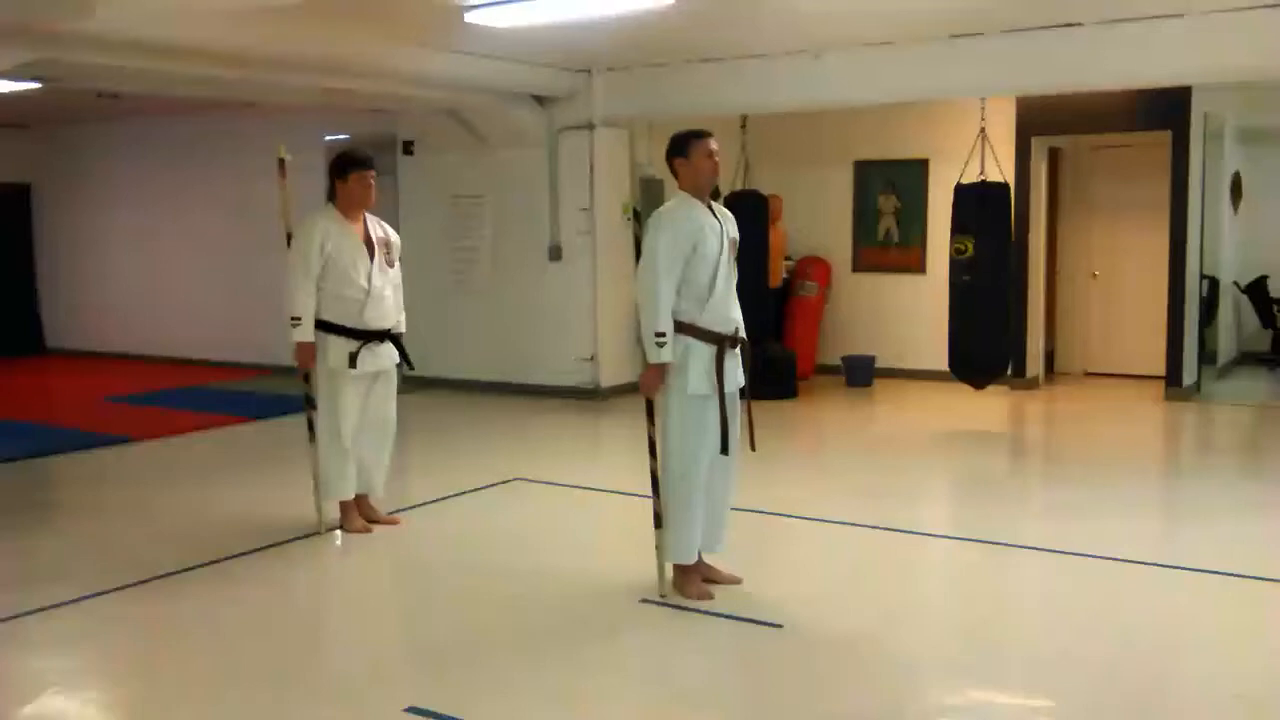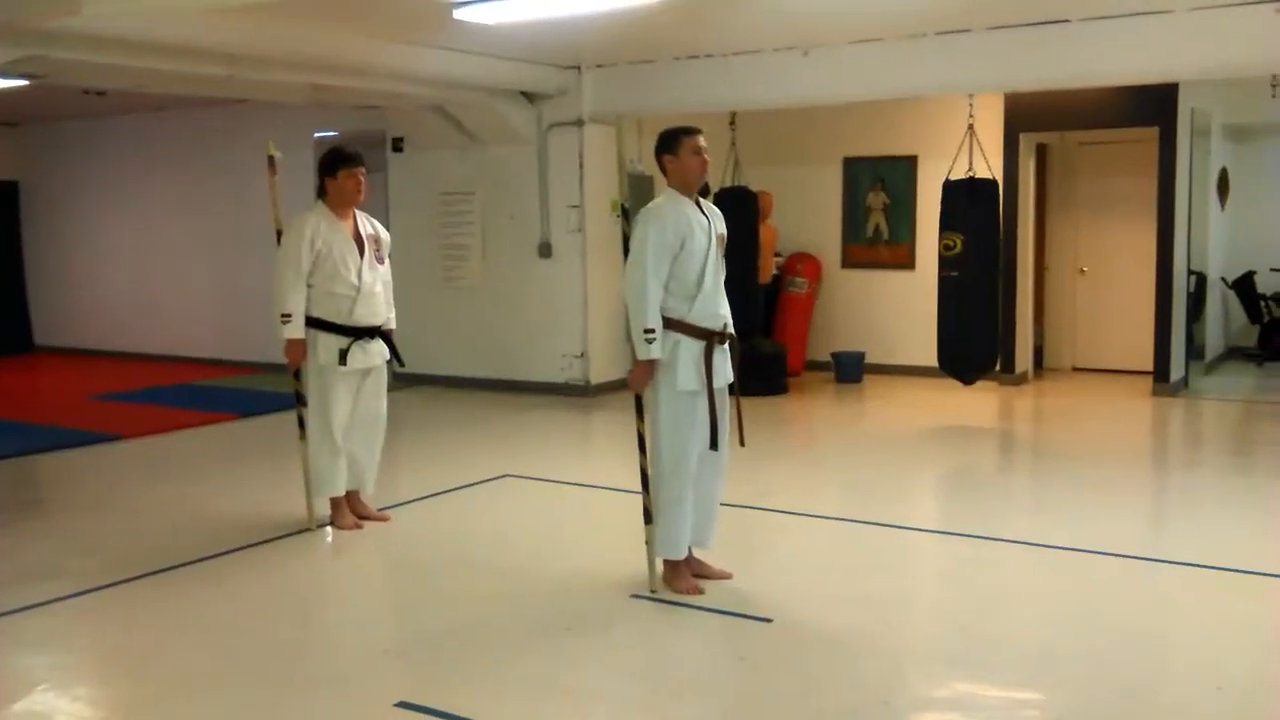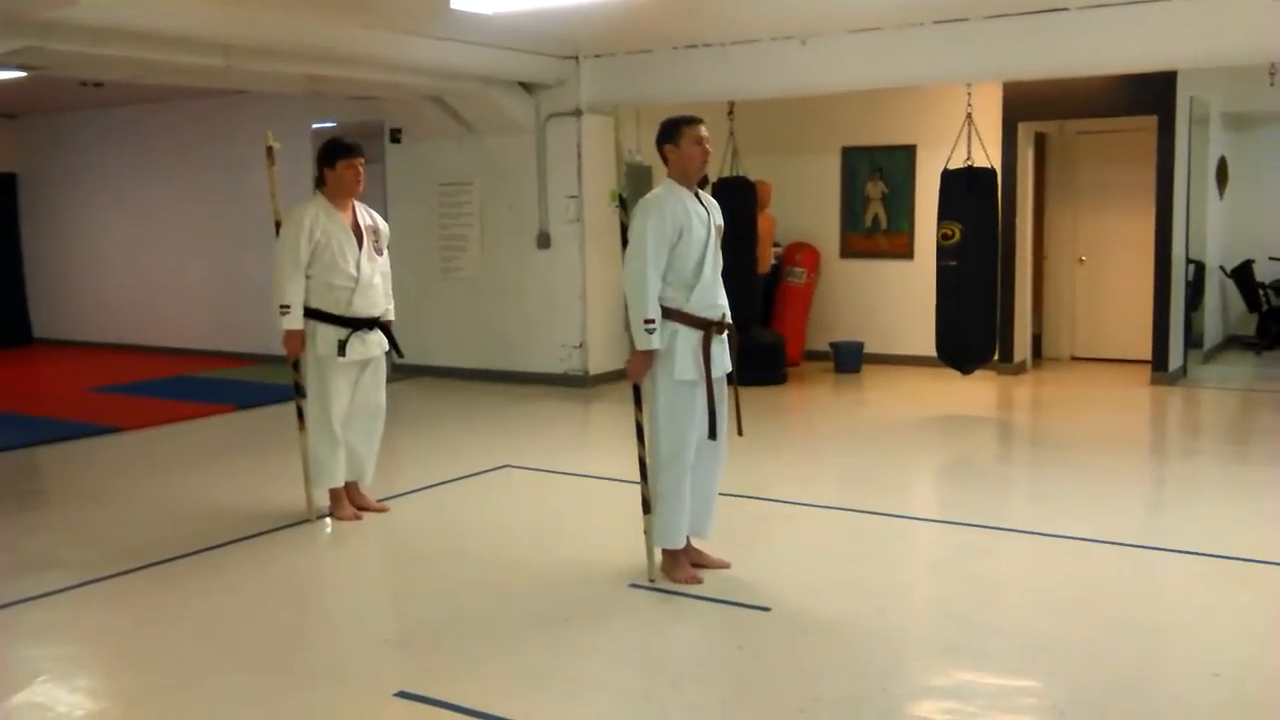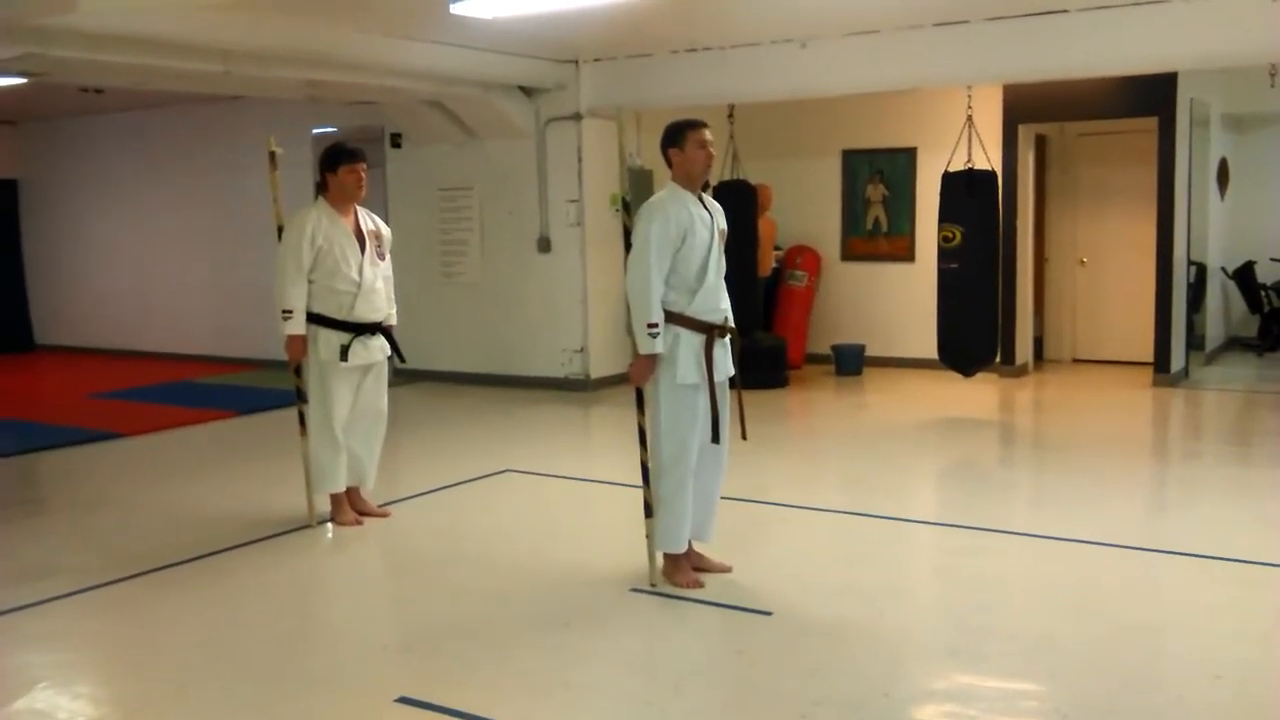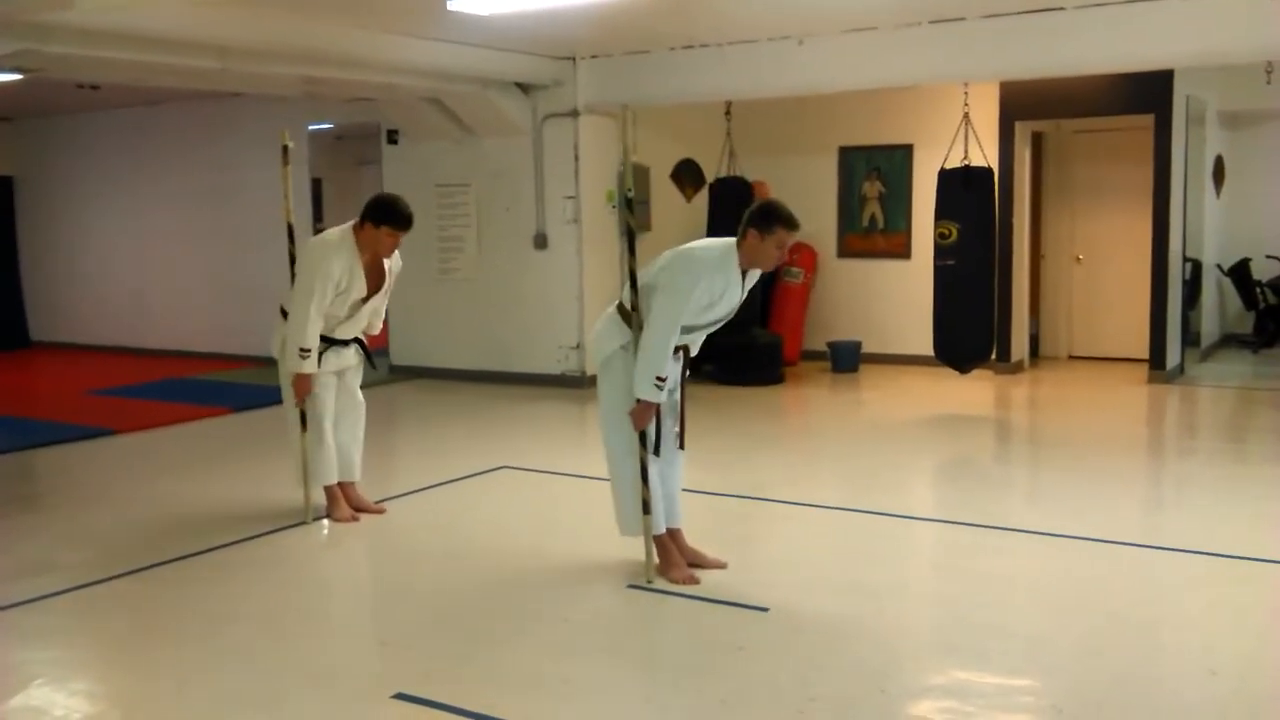
dt=1s
person 1, frame 1
left shoulder: (726, 219)
right shoulder: (671, 220)
right elbow: (655, 292)
left wrist: (737, 343)
right wrist: (656, 360)
left hip: (723, 355)
right hip: (688, 356)
left knee: (718, 460)
right knee: (687, 462)
left ankle: (700, 557)
right ankle: (682, 566)
person 1, frame 2
left shoulder: (713, 215)
right shoulder: (659, 217)
right elbow: (643, 288)
left wrist: (725, 339)
right wrist: (645, 357)
left hip: (711, 351)
right hip: (677, 352)
left knee: (708, 455)
right knee: (677, 458)
left ankle: (689, 552)
right ankle: (672, 562)
person 1, frame 3
left shoulder: (710, 206)
right shoulder: (658, 207)
right elbow: (641, 279)
left wrist: (723, 330)
right wrist: (644, 347)
left hip: (709, 341)
right hip: (676, 342)
left knee: (707, 445)
right knee: (675, 448)
left ankle: (688, 542)
right ankle: (671, 551)
person 1, frame 4
left shoulder: (714, 210)
right shoulder: (661, 211)
right elbow: (643, 284)
right wrist: (646, 351)
left hip: (712, 344)
right hip: (677, 345)
left knee: (709, 450)
right knee: (676, 452)
left ankle: (688, 546)
right ankle: (673, 556)
person 1, frame 5
left shoulder: (749, 268)
right shoulder: (699, 267)
right elbow: (658, 334)
left wrist: (682, 360)
right wrist: (647, 400)
left hip: (666, 348)
right hip: (628, 344)
left knee: (666, 444)
right knee: (635, 446)
left ankle: (676, 540)
right ankle: (665, 551)
person 2, frame 1
left shoulder: (385, 234)
right shoulder: (317, 230)
right elbow: (302, 286)
left wrist: (398, 333)
right wrist: (303, 339)
left hip: (380, 346)
right hip: (339, 346)
left knee: (378, 425)
right knee: (339, 426)
left ankle: (365, 500)
right ankle: (346, 508)
person 2, frame 2
left shoulder: (375, 230)
right shoulder: (308, 228)
right elbow: (291, 284)
left wrist: (388, 329)
right wrist: (293, 336)
left hip: (370, 343)
right hip: (329, 343)
left knee: (368, 421)
right knee: (330, 422)
left ankle: (356, 497)
right ankle: (337, 504)
person 2, frame 3
left shoulder: (373, 221)
right shoulder: (306, 218)
right elbow: (290, 275)
left wrist: (387, 318)
right wrist: (292, 327)
left hip: (369, 334)
right hip: (327, 333)
left knee: (367, 411)
right knee: (328, 413)
left ankle: (355, 488)
right ankle: (336, 495)
person 2, frame 4
left shoulder: (376, 226)
right shoulder: (308, 224)
right elbow: (292, 280)
left wrist: (389, 323)
right wrist: (295, 333)
left hip: (371, 339)
right hip: (330, 339)
left knee: (369, 417)
right knee: (330, 418)
left ankle: (357, 492)
right ankle: (338, 500)
person 2, frame 5
left shoulder: (389, 259)
right shoulder: (328, 254)
right elbow: (306, 315)
left wrist: (369, 333)
right wrist: (304, 369)
left hip: (347, 343)
right hip: (307, 343)
left knee: (350, 412)
right knee: (318, 415)
left ankle: (349, 489)
right ankle: (334, 497)
